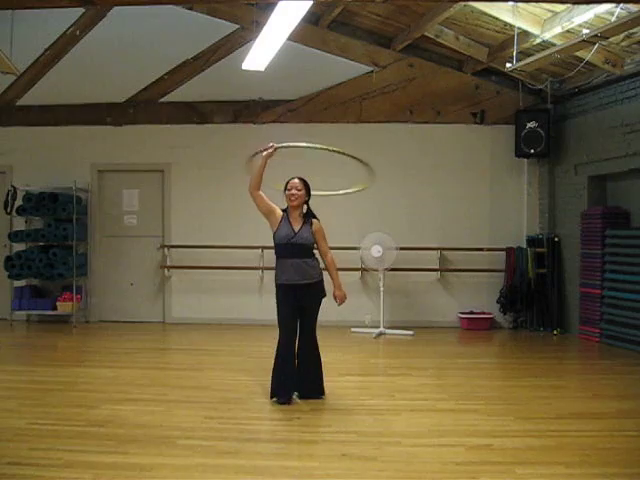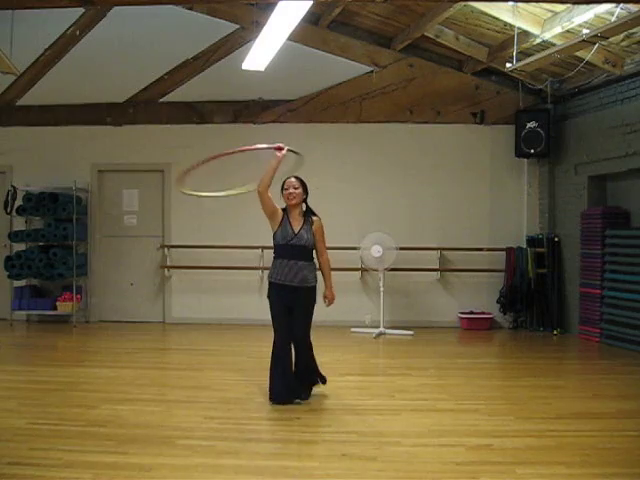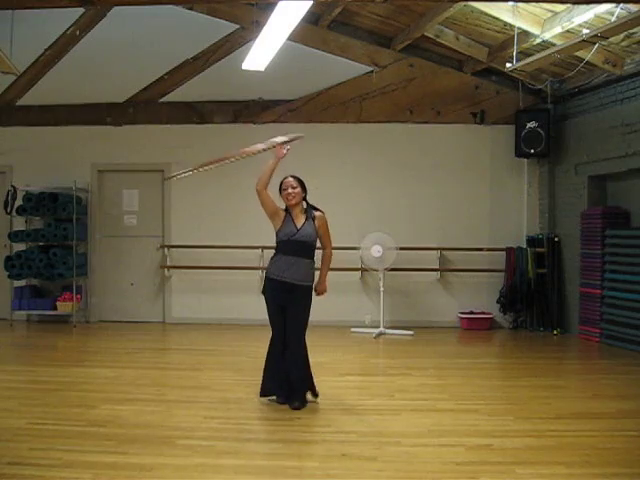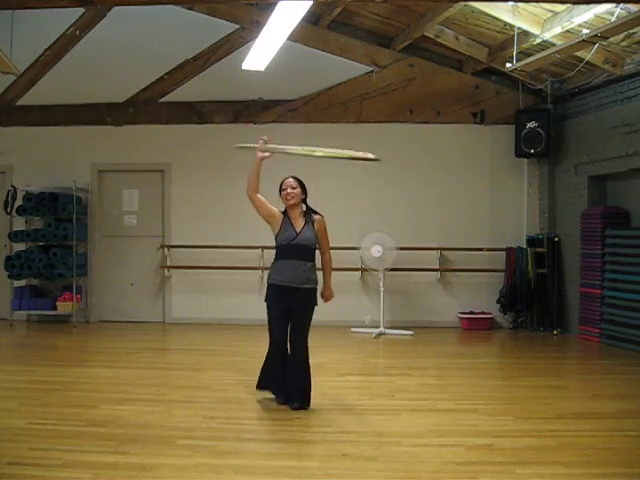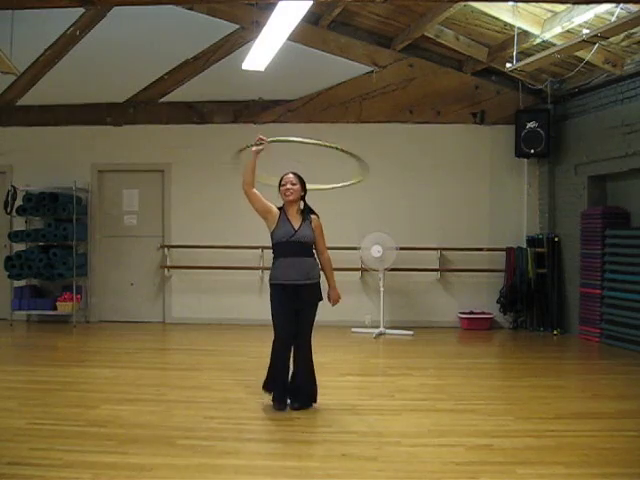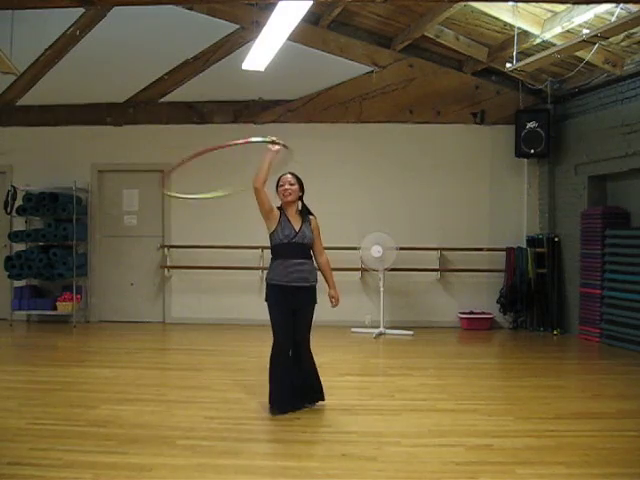
dt=0.2s
person 1, frame 1
left shoulder: (313, 223)
right shoulder: (276, 216)
left elbow: (326, 255)
right elbow: (253, 189)
left wrist: (337, 286)
right wrist: (264, 159)
left hip: (311, 285)
right hip: (285, 287)
left knee: (308, 336)
right knee: (287, 337)
left ankle: (309, 387)
right ankle: (284, 389)
person 1, frame 2
left shoulder: (314, 222)
right shoulder: (276, 216)
left elbow: (322, 255)
right elbow: (262, 190)
left wrist: (328, 287)
right wrist: (278, 159)
left hip: (305, 288)
right hip: (278, 287)
left knee: (301, 338)
right knee: (282, 339)
left ankle: (306, 381)
right ankle: (283, 391)
person 1, frame 3
left shoulder: (317, 217)
right shoulder: (279, 216)
left elbow: (327, 249)
right elbow: (260, 188)
left wrist: (322, 279)
right wrist: (277, 158)
left hip: (302, 287)
right hip: (275, 283)
left knee: (296, 339)
right knee: (279, 337)
left ankle: (298, 392)
right ankle: (280, 388)
person 1, frame 4
left shoulder: (316, 220)
right shoulder: (277, 219)
left elbow: (326, 253)
right elbow: (252, 193)
left wrist: (327, 284)
right wrist: (259, 160)
left hip: (305, 291)
right hip: (278, 289)
left knee: (299, 343)
right knee: (277, 340)
left ankle: (298, 395)
right ankle: (279, 387)
person 1, frame 5
left shoulder: (312, 220)
right shoulder: (272, 215)
left elbow: (323, 254)
right elbow: (247, 187)
left wrist: (332, 286)
right wrist: (255, 154)
left hip: (309, 287)
right hip: (281, 288)
left knee: (302, 341)
right knee: (282, 340)
left ankle: (301, 395)
right ankle: (279, 391)
person 1, frame 6
left shoulder: (311, 220)
right shoulder: (273, 216)
left elbow: (320, 255)
right elbow: (258, 187)
left wrist: (331, 286)
right wrist: (271, 154)
left hip: (305, 289)
right hip: (278, 288)
left knee: (301, 342)
right knee: (282, 343)
left ankle: (302, 395)
right ankle: (280, 400)
